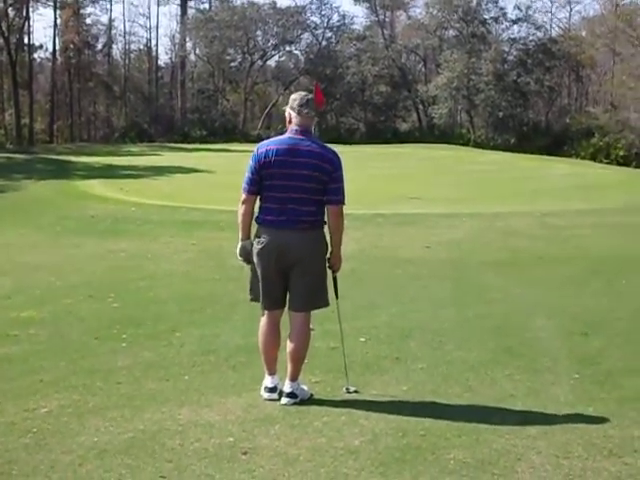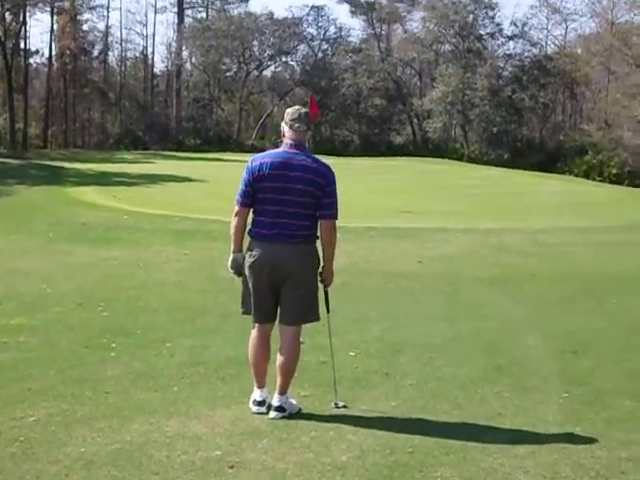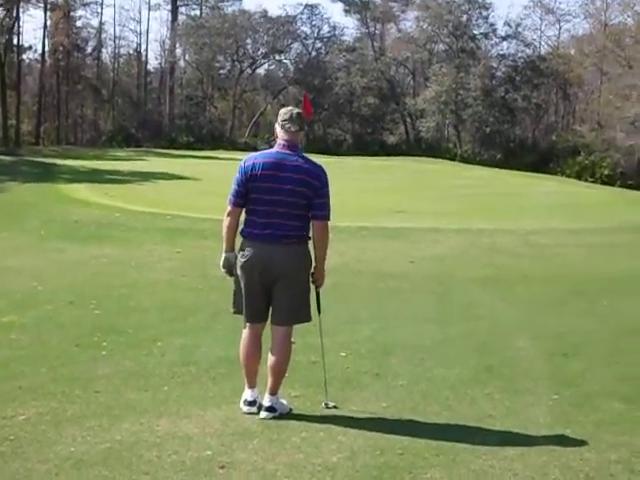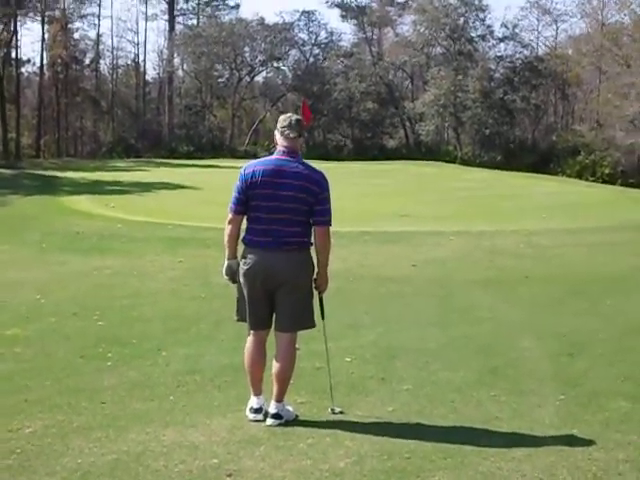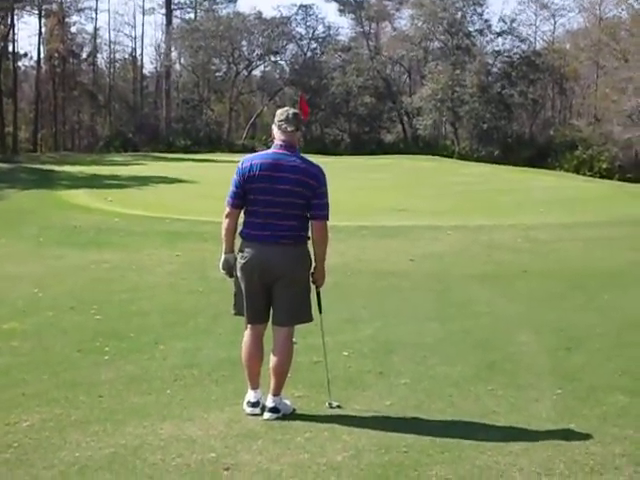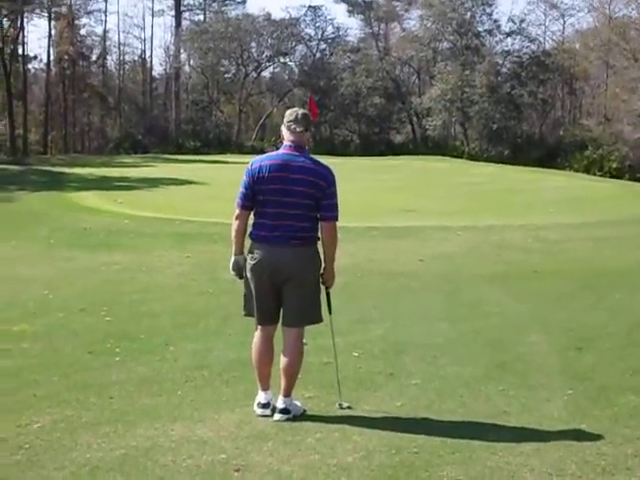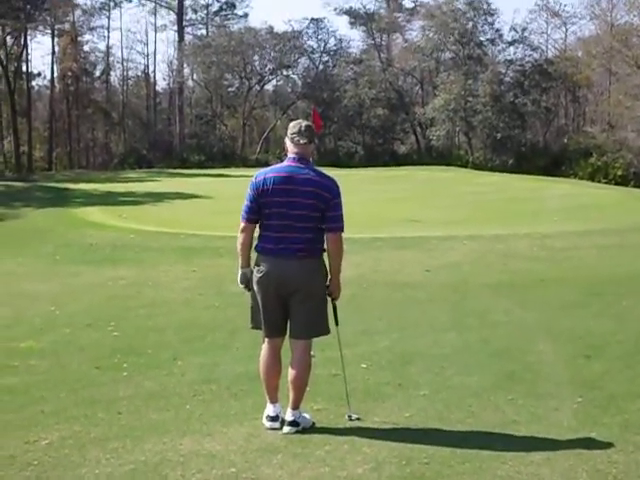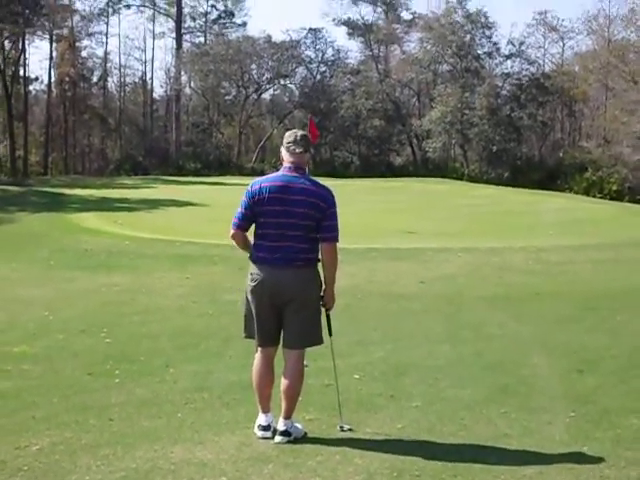
dt=0.2s
person 1, frame 1
left shoulder: (264, 150)
right shoulder: (328, 157)
left elbow: (246, 201)
right elbow: (334, 211)
left wrist: (244, 239)
right wrist: (336, 250)
left hip: (269, 239)
right hip: (308, 242)
left knee: (270, 314)
right knee: (300, 317)
left ankle: (270, 381)
right ankle: (292, 386)
person 1, frame 2
left shoulder: (258, 163)
right shoulder: (323, 172)
left elbow: (239, 213)
right elbow: (327, 226)
left wrist: (236, 252)
right wrist: (328, 265)
left hip: (261, 253)
right hip: (300, 256)
left knee: (260, 327)
right knee: (290, 331)
left ankle: (259, 394)
right ankle: (281, 400)
person 1, frame 3
left shoulder: (251, 163)
right shoulder: (316, 173)
left elbow: (232, 213)
right elbow: (320, 227)
left wrist: (228, 251)
right wrist: (319, 265)
left hip: (253, 253)
right hip: (292, 257)
left knee: (252, 327)
right knee: (281, 331)
left ankle: (249, 395)
right ankle: (271, 400)
person 1, frame 4
left shoulder: (251, 170)
right shoulder: (316, 178)
left elbow: (233, 220)
right elbow: (321, 232)
left wrist: (230, 258)
right wrist: (323, 271)
left hip: (255, 260)
right hip: (294, 263)
left knee: (256, 334)
right knee: (286, 338)
left ankle: (255, 402)
right ankle: (277, 407)
person 1, frame 5
left shoulder: (248, 164)
right shoulder: (313, 172)
left elbow: (230, 214)
right elbow: (319, 226)
left wrist: (227, 253)
right wrist: (320, 265)
left hip: (253, 253)
right hip: (291, 257)
left knee: (253, 328)
right knee: (283, 332)
left ankle: (253, 396)
right ankle: (274, 401)
person 1, frame 6
left shoulder: (258, 165)
right shoulder: (322, 173)
left elbow: (240, 216)
right elbow: (328, 227)
left wrist: (237, 254)
right wrist: (329, 266)
left hip: (262, 254)
right hip: (301, 258)
left knee: (263, 329)
right knee: (293, 333)
left ankle: (263, 397)
right ankle: (285, 402)
person 1, frame 7
left shoulder: (262, 178)
right shoulder: (327, 184)
left elbow: (245, 229)
right elbow: (334, 238)
left wrist: (244, 267)
right wrist: (335, 278)
left hip: (268, 267)
right hip: (308, 270)
left knee: (271, 342)
right knee: (301, 345)
left ankle: (272, 410)
right ankle: (294, 415)
person 1, frame 8
left shoulder: (258, 186)
right shoulder: (323, 194)
left elbow: (237, 232)
right elbow: (328, 248)
right wrist: (329, 288)
left hip: (263, 276)
right hip: (302, 279)
left knee: (264, 351)
right knee: (294, 355)
left ankle: (264, 420)
right ankle: (285, 424)
